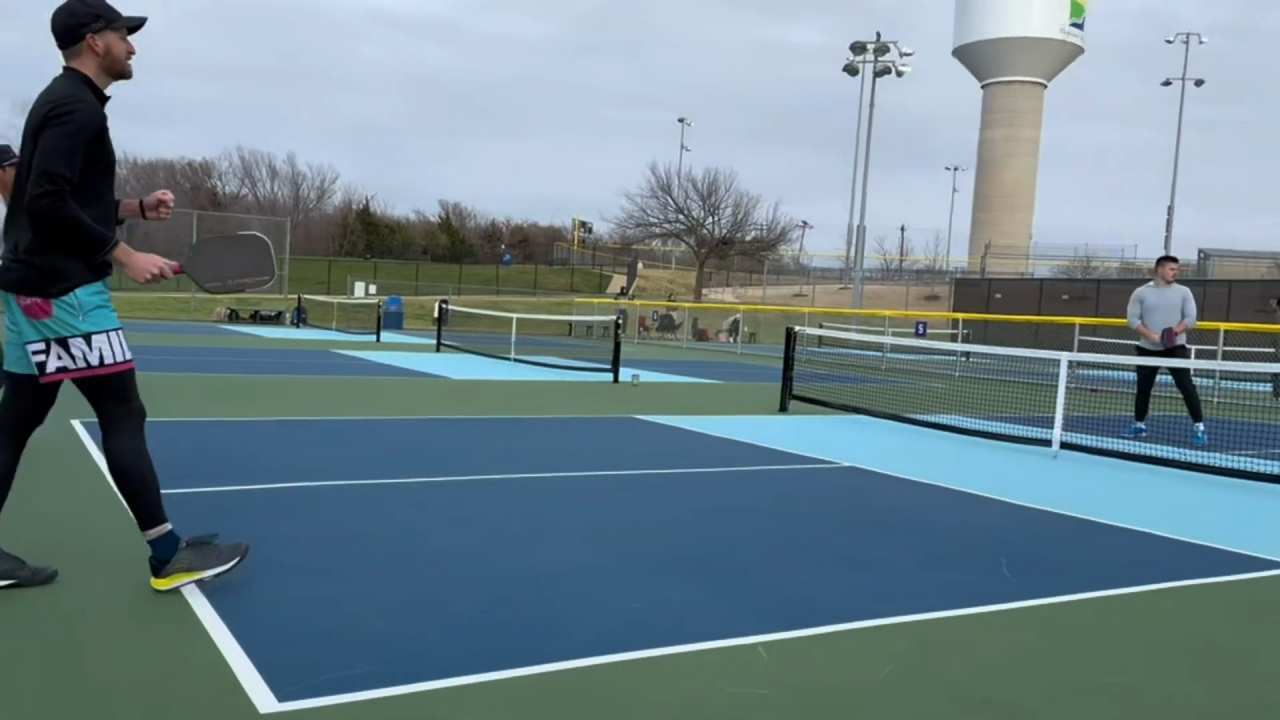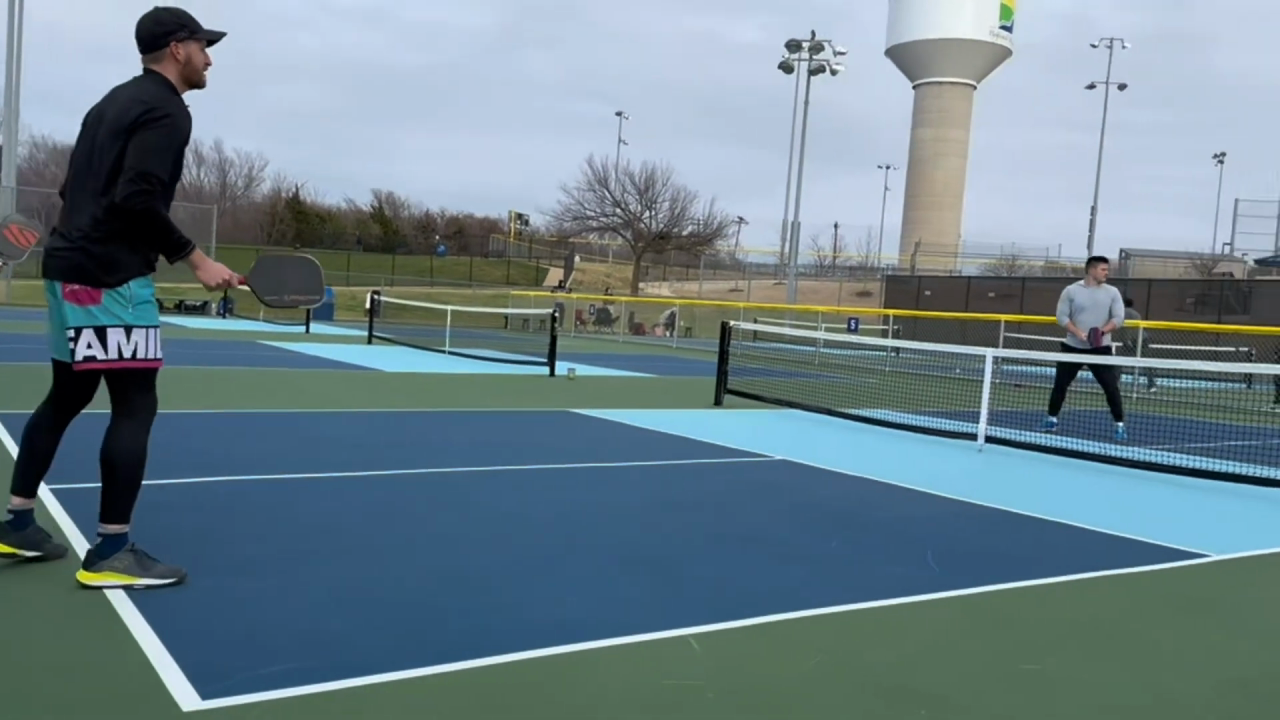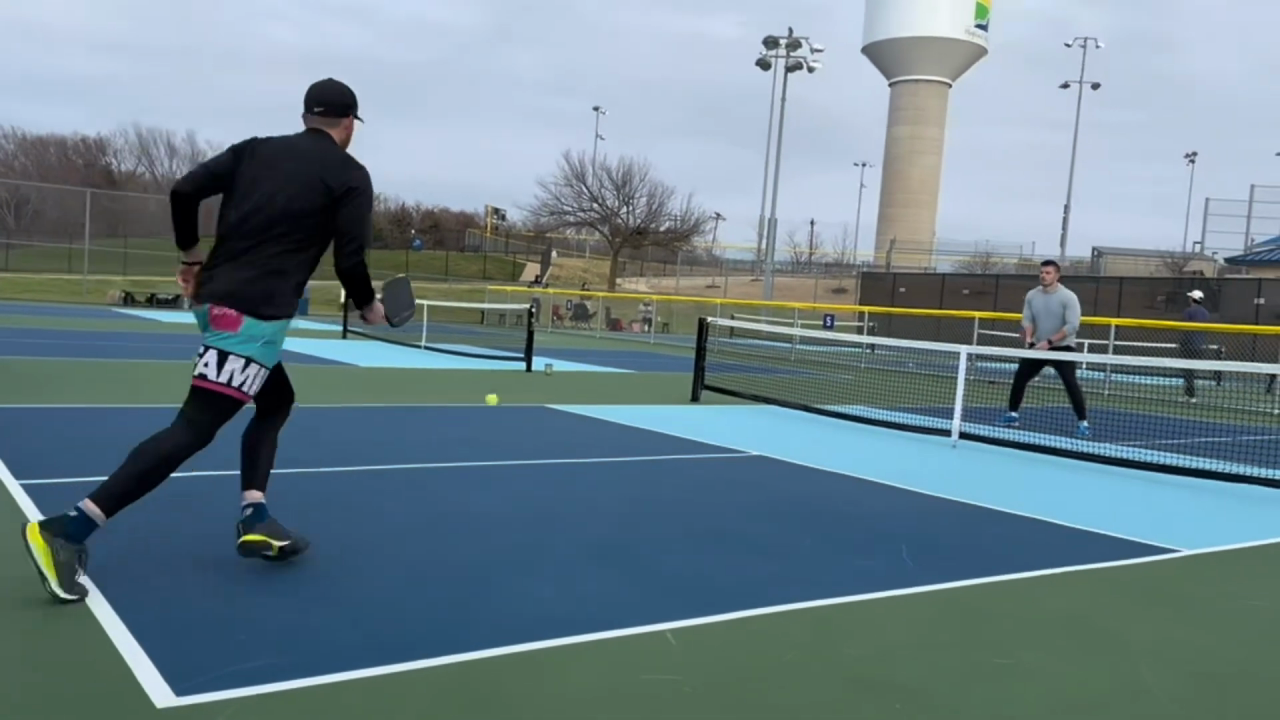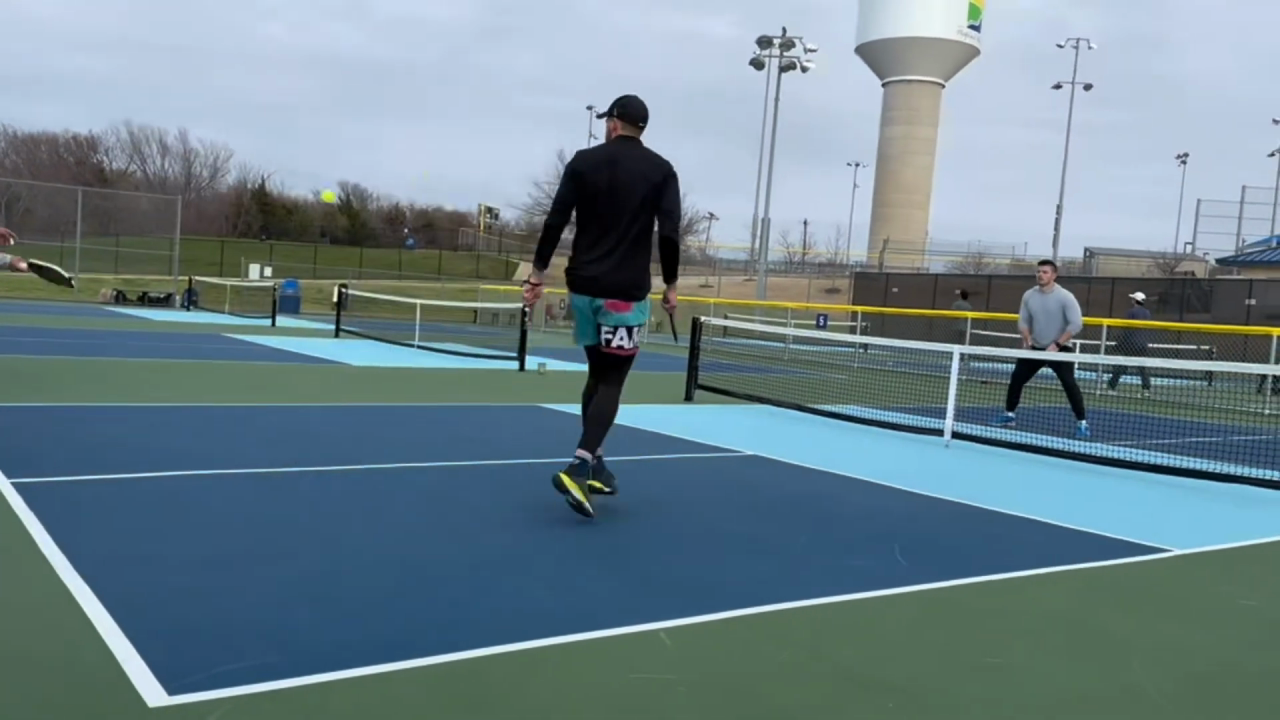
dt=0.7s
person 1, frame 1
left shoulder: (63, 101)
right shoulder: (75, 107)
right elbow: (47, 203)
left wrist: (134, 207)
right wrist: (122, 255)
right hip: (65, 287)
right knee: (123, 414)
right ankle: (168, 554)
person 1, frame 2
left shoulder: (115, 102)
right shoulder: (166, 111)
left elbow: (74, 190)
right elbow: (137, 201)
right wrist: (195, 260)
left hip: (70, 267)
right hip: (111, 275)
left knee: (67, 395)
right knee: (135, 407)
right ankle: (109, 553)
person 1, frame 3
left shoulder: (253, 150)
right shoulder: (350, 175)
left elbow: (185, 190)
right elbow: (349, 260)
left wrist: (191, 256)
right wrist: (367, 306)
left hip: (215, 298)
right hip: (256, 310)
left knee: (278, 399)
right knee: (193, 427)
left ankle: (254, 517)
right ankle: (67, 529)
person 1, frame 4
left shoulder: (582, 162)
right shoulder: (661, 170)
left elbow: (554, 221)
right elbow: (670, 233)
left wrist: (538, 272)
right wrist: (671, 284)
left hip: (583, 286)
right hip: (625, 291)
left knee: (598, 374)
right knee: (610, 382)
left ankle: (593, 464)
right ankle: (579, 467)
person 2, frame 1
left shoulder: (1183, 292)
right shoulder: (1141, 293)
left elbow: (1190, 318)
right elbow: (1133, 320)
left wrist: (1174, 333)
right wrist: (1151, 336)
left hip: (1175, 348)
right hip: (1147, 349)
left knee: (1186, 386)
right knee: (1143, 388)
left ankle: (1199, 426)
right ankle: (1139, 425)
person 2, frame 2
left shoulder: (1112, 292)
right shoulder: (1071, 291)
left elbow: (1118, 318)
right elbow: (1061, 317)
left wrist: (1102, 332)
right wrist: (1078, 333)
left hip: (1101, 348)
right hip: (1072, 347)
left knee: (1110, 385)
right knee: (1060, 383)
left ankle: (1119, 424)
right ankle: (1051, 419)
person 2, frame 3
left shoulder: (1068, 297)
right shoulder: (1032, 296)
left elbow: (1072, 326)
right elbow: (1027, 319)
left wrist: (1049, 342)
right wrist: (1028, 337)
left hip: (1062, 347)
right hip: (1038, 345)
left knee: (1070, 382)
right knee: (1020, 377)
left ankle: (1083, 422)
right ankle: (1012, 415)
person 2, frame 4
left shoulder: (1066, 297)
right shoulder: (1028, 296)
left elbow: (1076, 325)
right elbow: (1023, 321)
left wrist: (1057, 345)
right wrist: (1026, 340)
left hip: (1060, 348)
right hip: (1035, 348)
left knee: (1069, 383)
right knee: (1017, 378)
left ankle: (1082, 423)
right ankle: (1009, 414)
